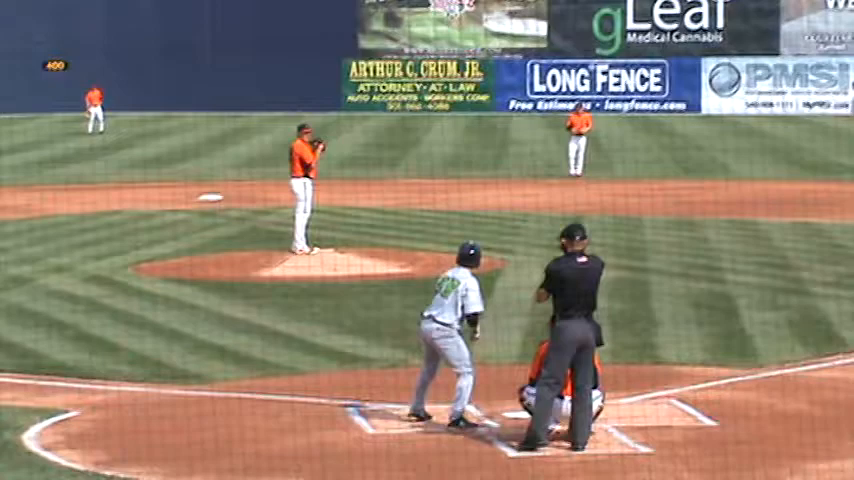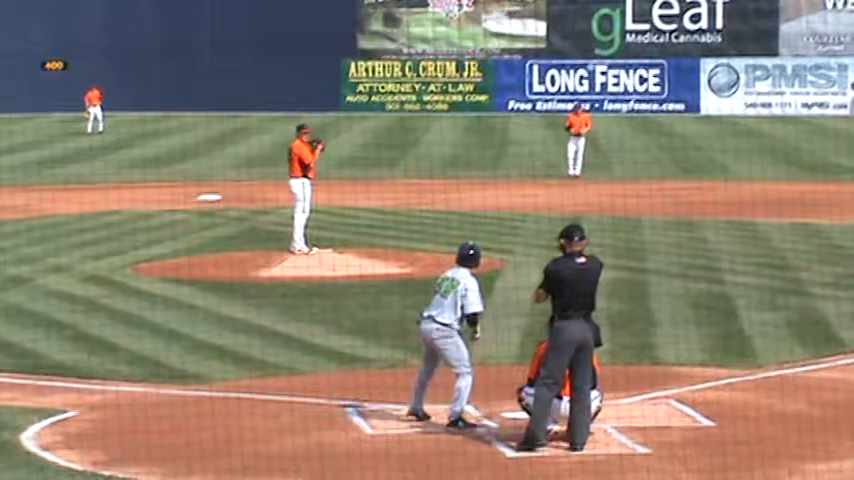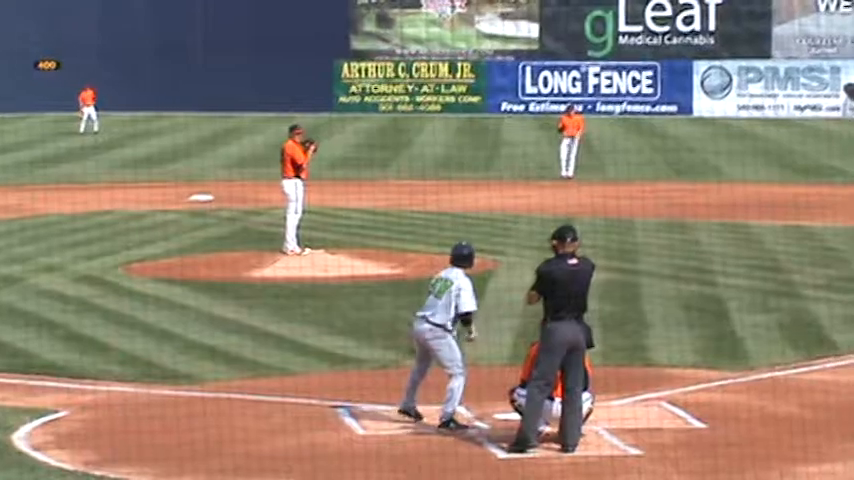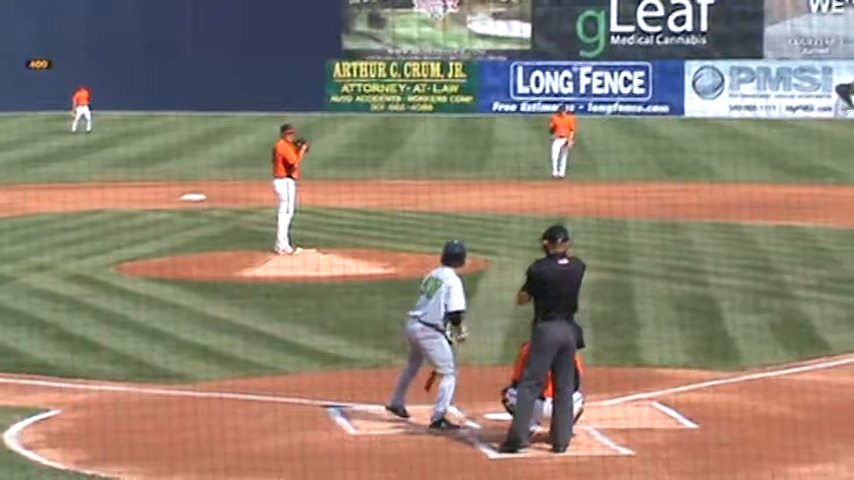
dt=0.1s
person 1, frame 1
left shoulder: (558, 266)
right shoulder: (597, 264)
left elbow: (540, 297)
left hip: (565, 328)
right hip: (588, 328)
left knee: (549, 382)
right knee: (584, 385)
left ankle: (537, 435)
right ankle: (580, 438)
person 1, frame 2
left shoulder: (557, 266)
right shoulder: (595, 265)
left elbow: (539, 297)
left hip: (564, 328)
right hip: (587, 328)
left knee: (547, 383)
right knee: (582, 385)
left ankle: (535, 435)
right ankle: (579, 439)
person 1, frame 3
left shoulder: (549, 268)
right shoulder: (587, 266)
left elbow: (531, 299)
left hip: (556, 330)
right hip: (579, 330)
left knee: (539, 384)
right knee: (574, 387)
left ankle: (527, 437)
right ankle: (570, 440)
person 1, frame 4
left shoulder: (540, 268)
right shoulder: (578, 266)
left elbow: (522, 299)
left hip: (546, 330)
right hip: (569, 330)
left knee: (530, 384)
right knee: (565, 387)
left ankle: (518, 437)
right ankle: (561, 440)
person 2, frame 1
left shoulder: (447, 275)
right shoulder: (469, 281)
left elbow: (444, 302)
right elbow: (472, 314)
right wrist: (475, 330)
left hip: (427, 325)
right hip: (444, 331)
left knee: (429, 368)
right knee: (466, 372)
left ankle: (417, 408)
right ankle: (456, 417)
person 2, frame 2
left shoulder: (446, 275)
right shoulder: (469, 281)
left elbow: (443, 302)
right elbow: (472, 314)
right wrist: (476, 329)
left hip: (427, 325)
right hip: (444, 331)
left knee: (427, 367)
right knee: (465, 372)
left ankle: (416, 408)
right ankle: (455, 417)
person 2, frame 3
left shoulder: (441, 275)
right shoulder: (463, 281)
left elbow: (438, 303)
right elbow: (465, 313)
right wrist: (470, 330)
left hip: (420, 325)
right hip: (436, 331)
left knee: (420, 367)
right knee: (458, 373)
left ankle: (408, 405)
right ankle: (447, 419)
person 2, frame 4
left shoulder: (432, 274)
right shoulder: (453, 280)
right elbow: (454, 312)
left wrist: (445, 328)
right wrist: (460, 329)
left hip: (413, 325)
right hip: (428, 331)
left knee: (412, 366)
right knee: (449, 373)
left ankle: (396, 403)
right ankle: (438, 419)
person 3, frame 1
left shoulder: (300, 145)
right shoulder: (301, 146)
left elbow: (307, 161)
right elbow: (311, 164)
left wrist: (315, 149)
right wrist: (318, 150)
left hip: (303, 181)
right hip: (303, 182)
left knee: (304, 212)
right knee: (302, 213)
left ankle: (300, 244)
right ankle: (299, 246)
person 3, frame 2
left shoulder: (300, 145)
right shoulder: (300, 146)
left elbow: (307, 161)
right elbow: (310, 165)
left wrist: (314, 150)
right wrist: (318, 150)
left hip: (301, 181)
right hip: (301, 182)
left knee: (303, 213)
right knee: (301, 213)
left ankle: (299, 244)
right ankle: (298, 246)
person 3, frame 3
left shoulder: (292, 146)
right shoulder: (293, 146)
left elbow: (298, 162)
right elbow: (303, 165)
left wrist: (306, 150)
right wrist: (310, 151)
left hip: (294, 182)
right hip: (294, 182)
left knee: (295, 213)
right knee: (294, 214)
left ankle: (292, 244)
right ankle: (290, 246)
person 3, frame 4
left shoulder: (284, 145)
right shoulder: (284, 146)
left elbow: (291, 162)
right elbow: (294, 165)
left wrist: (298, 150)
right wrist: (302, 151)
left hip: (285, 182)
right hip: (285, 182)
left knee: (287, 213)
right knee: (285, 213)
left ankle: (283, 244)
right ankle: (282, 246)
person 4, frame 1
left shoulder: (546, 346)
left elbow: (533, 381)
right elbow: (595, 383)
left hip: (557, 405)
left knee: (524, 392)
right knee: (599, 394)
left ankle: (551, 425)
person 4, frame 2
left shoulder: (544, 347)
left elbow: (532, 381)
right elbow: (593, 384)
left hip: (554, 404)
left knee: (523, 392)
right knee: (597, 393)
left ankle: (550, 426)
person 4, frame 3
left shoulder: (537, 348)
left elbow: (525, 381)
right elbow: (585, 385)
left hip: (545, 406)
left knee: (515, 393)
right knee: (588, 395)
left ankle: (541, 427)
person 4, frame 4
left shoulder: (528, 348)
left elbow: (516, 382)
right elbow: (576, 385)
left hip: (536, 406)
left knee: (507, 393)
right knee: (579, 395)
left ankle: (532, 427)
